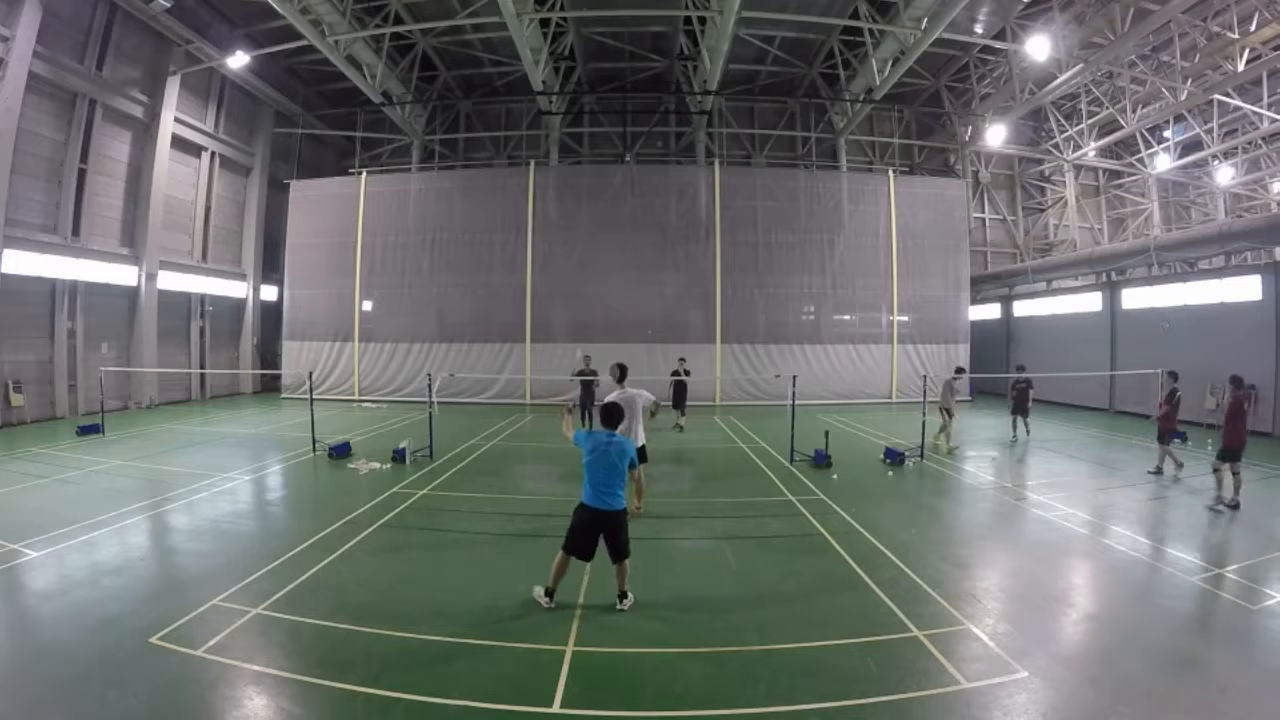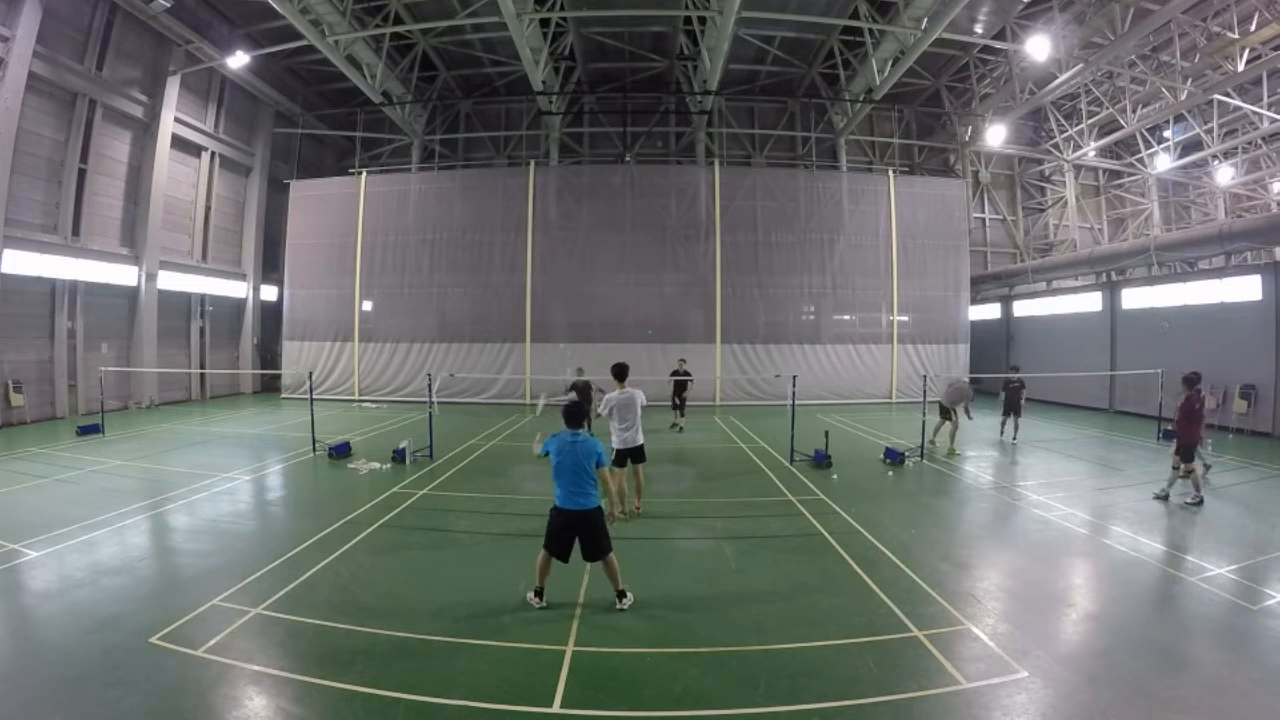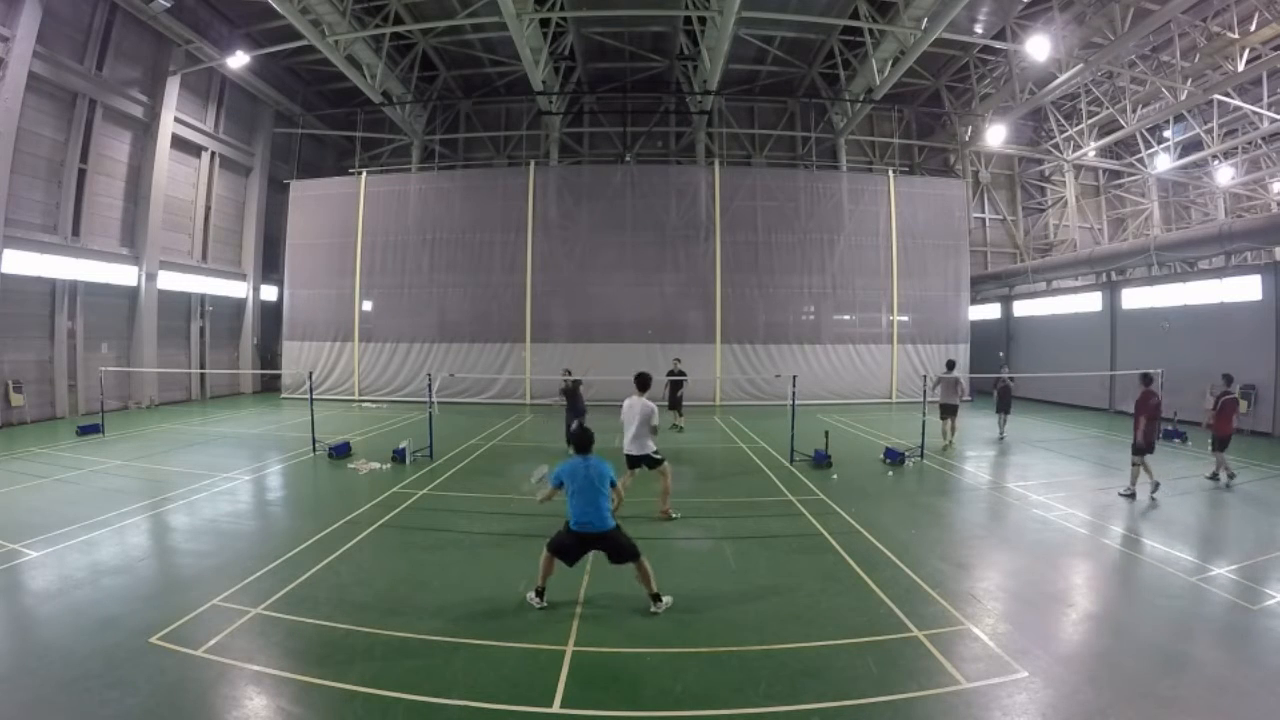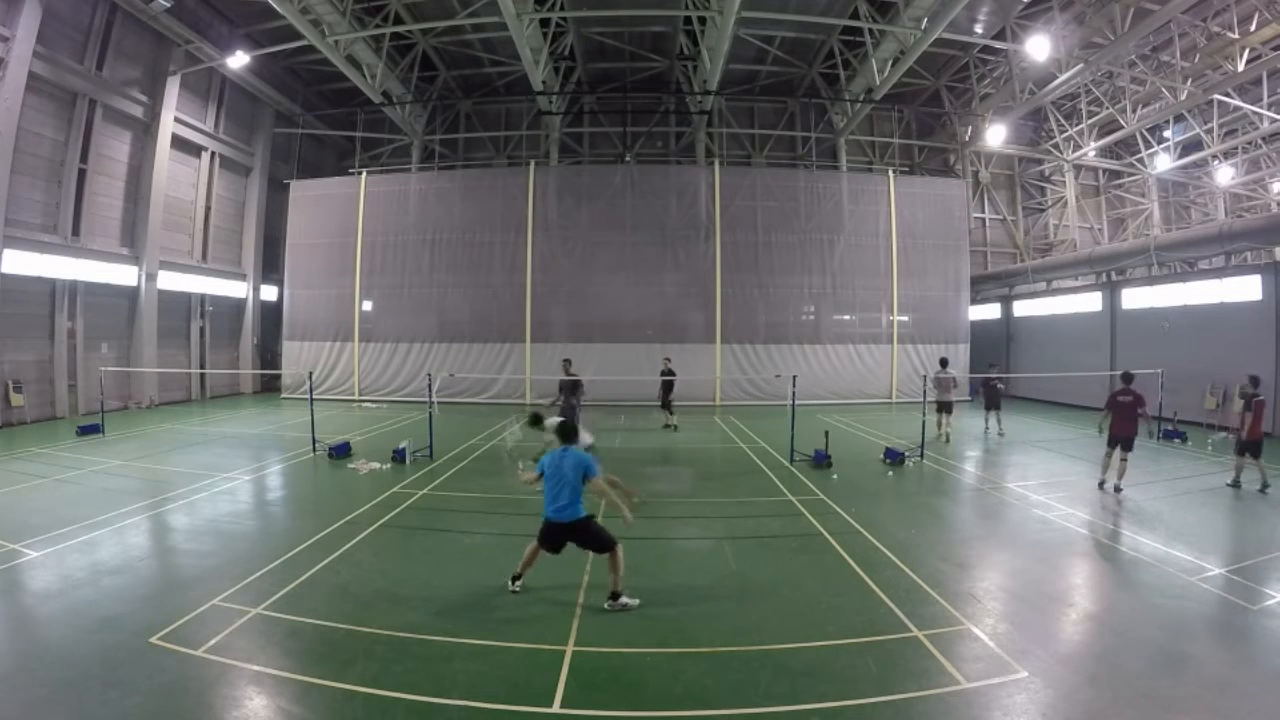
dt=0.7s
person 1, frame 1
left shoulder: (588, 438)
right shoulder: (628, 446)
left elbow: (566, 431)
right elbow: (633, 475)
left wrist: (567, 414)
left hip: (589, 509)
right hip: (616, 510)
left knee: (567, 552)
right knee: (621, 555)
left ankle: (548, 594)
right ankle: (623, 596)
person 1, frame 2
left shoulder: (553, 442)
right shoulder: (595, 446)
left elbow: (537, 451)
right elbow: (605, 480)
left wrist: (537, 441)
right wrist: (613, 507)
left hip: (562, 509)
right hip: (590, 510)
left knee: (547, 551)
right knee: (605, 554)
left ankle: (538, 594)
right ankle: (621, 596)
person 1, frame 3
left shoulder: (564, 468)
right shoulder: (604, 467)
left elbow: (547, 496)
right elbow: (618, 496)
left wrist: (539, 496)
right wrist: (612, 503)
left hip: (577, 530)
right hip: (606, 529)
left knee: (549, 551)
right knee: (637, 558)
left ankle: (539, 595)
right ankle: (656, 599)
person 1, frame 4
left shoulder: (548, 458)
right shoulder: (584, 459)
left elbow: (531, 479)
right elbow: (600, 488)
left wrist: (523, 474)
right wrist: (623, 509)
left hip: (553, 520)
right hip: (577, 520)
left knee: (538, 544)
right knee: (615, 548)
left ankle: (516, 579)
right ankle: (616, 597)
